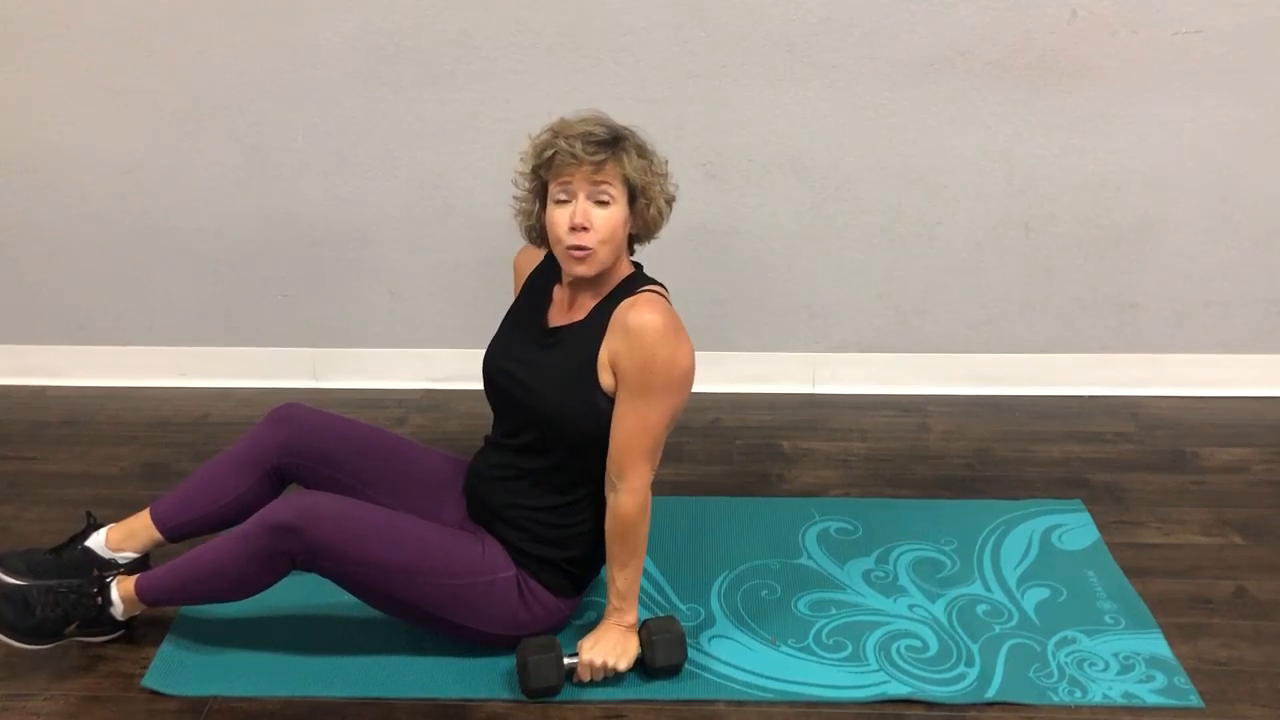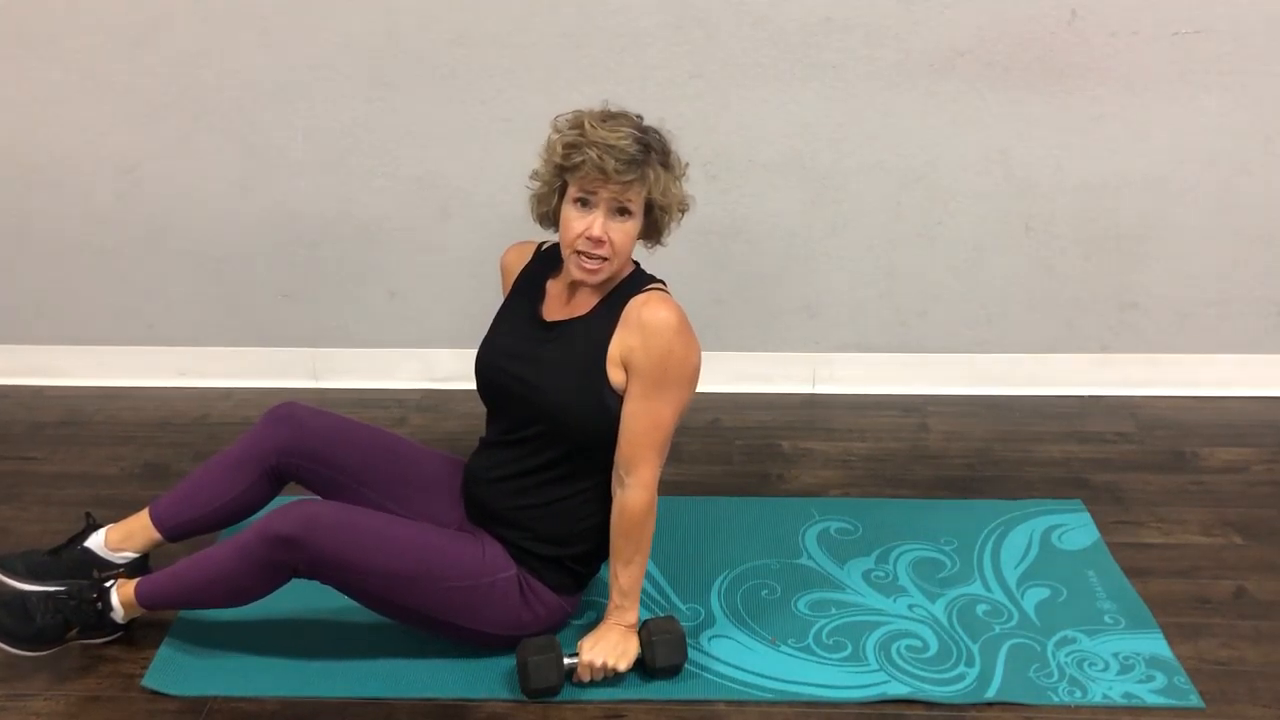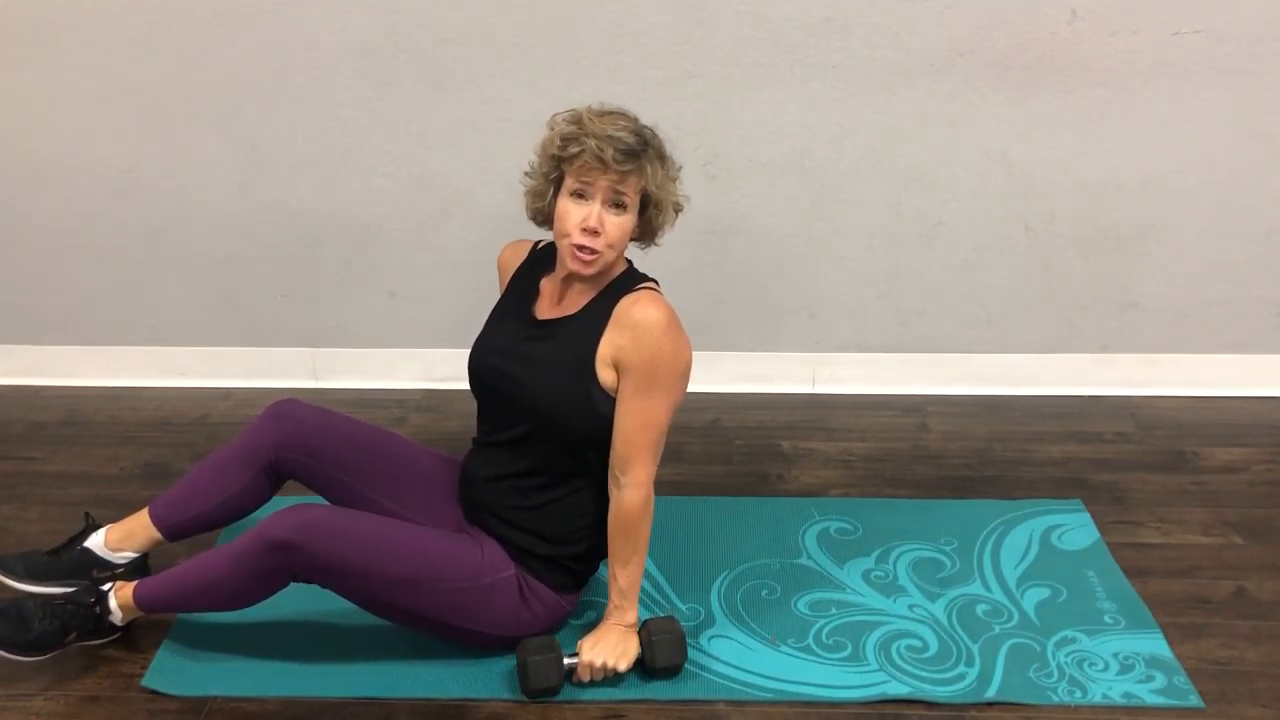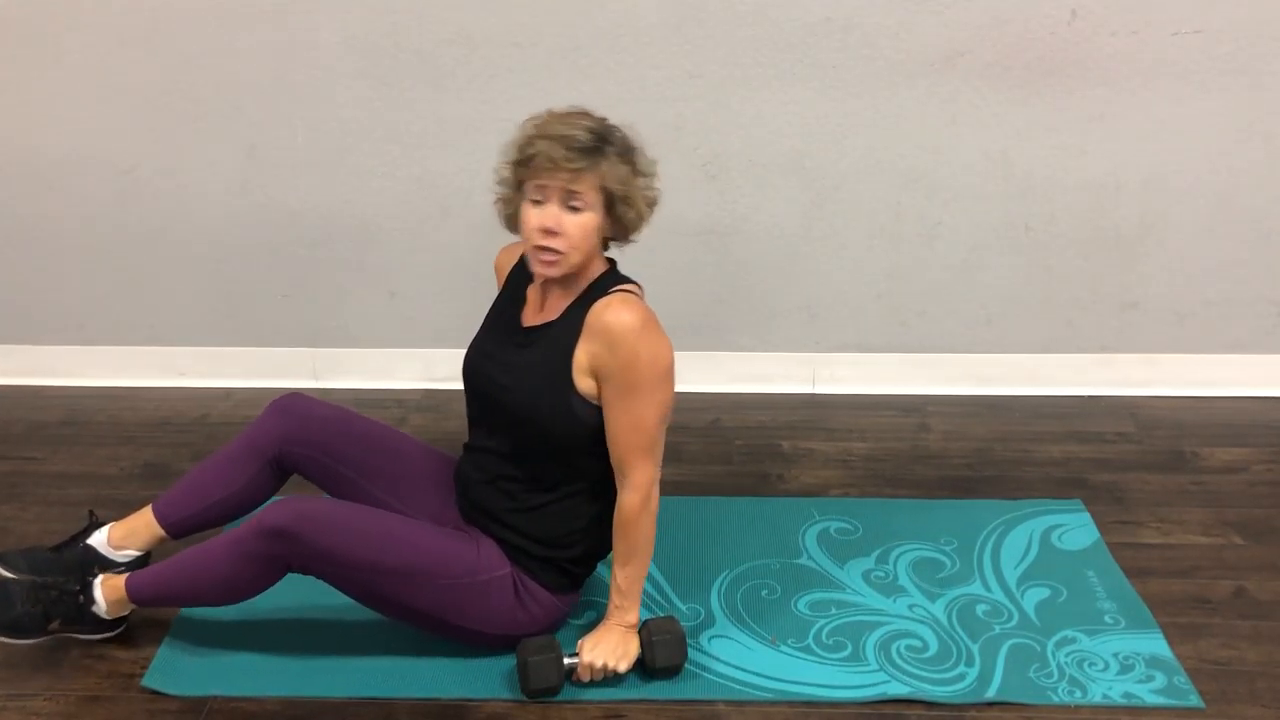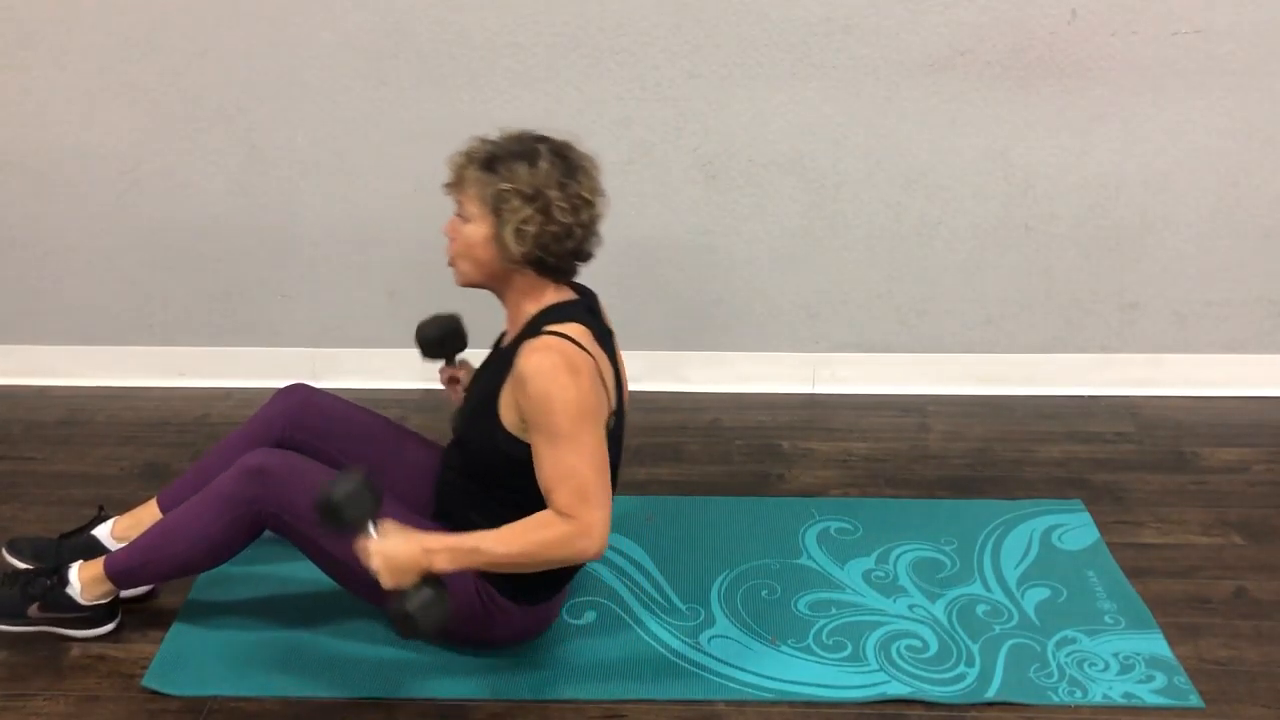
dt=1s
person 1, frame 1
left shoulder: (645, 326)
right shoulder: (535, 269)
left elbow: (628, 487)
left wrist: (621, 620)
left hip: (527, 579)
right hip: (477, 499)
left knee: (300, 521)
right knee: (289, 431)
left ankle: (115, 599)
right ankle: (109, 549)
person 1, frame 2
left shoulder: (653, 324)
right shoulder: (523, 266)
left elbow: (635, 483)
left wrist: (620, 620)
left hip: (527, 579)
right hip: (473, 501)
left knee: (299, 529)
right knee: (287, 430)
left ankle: (114, 603)
right ankle: (111, 550)
person 1, frame 3
left shoulder: (644, 323)
right shoulder: (520, 263)
left elbow: (632, 482)
left wrist: (621, 620)
left hip: (525, 578)
right hip: (470, 501)
left knee: (298, 535)
right knee: (286, 428)
left ankle: (112, 606)
right ankle: (110, 551)
person 1, frame 4
left shoulder: (620, 323)
right shoulder: (518, 270)
left elbow: (638, 483)
left wrist: (621, 621)
left hip: (523, 582)
right hip: (472, 504)
left knee: (292, 526)
right knee: (291, 422)
left ankle: (102, 599)
right ankle: (113, 548)
person 1, frame 5
left shoulder: (552, 359)
right shoulder: (558, 304)
left elbow: (581, 529)
left wrist: (428, 553)
right wrist: (483, 389)
left hip: (497, 594)
right hip: (472, 513)
left knee: (265, 478)
right knee: (296, 409)
left ankle: (88, 589)
right ankle: (118, 538)
